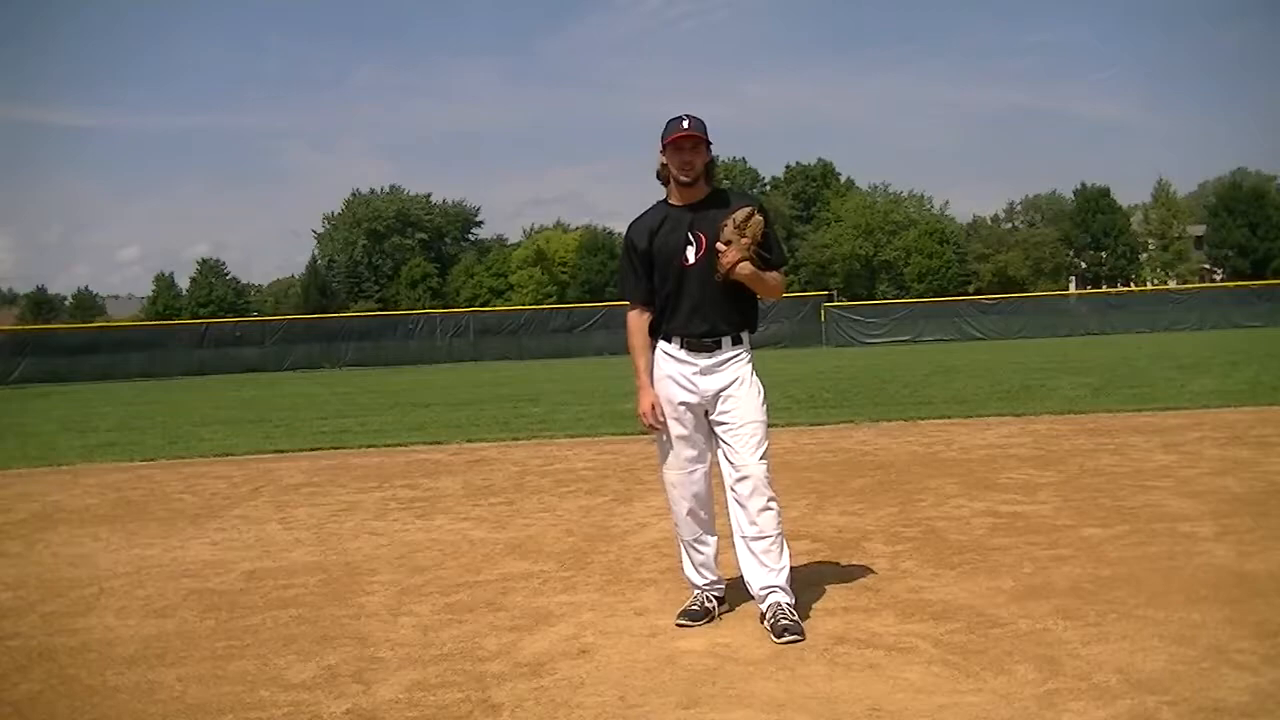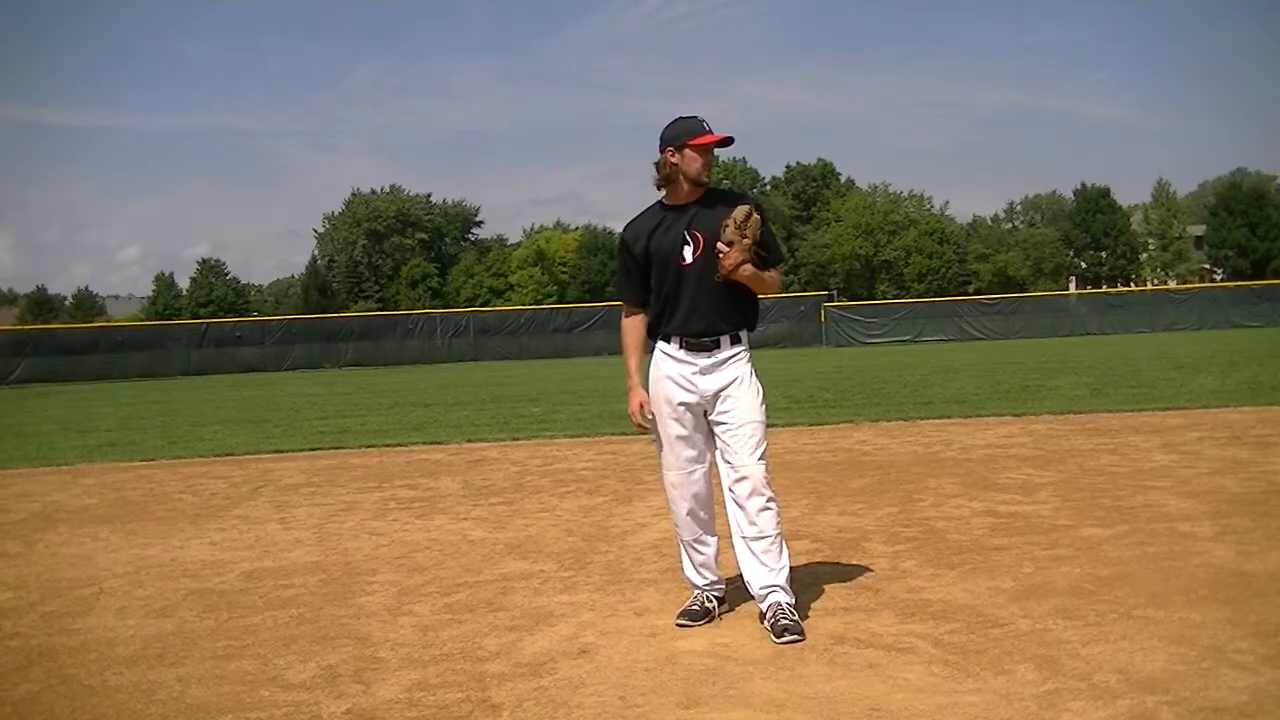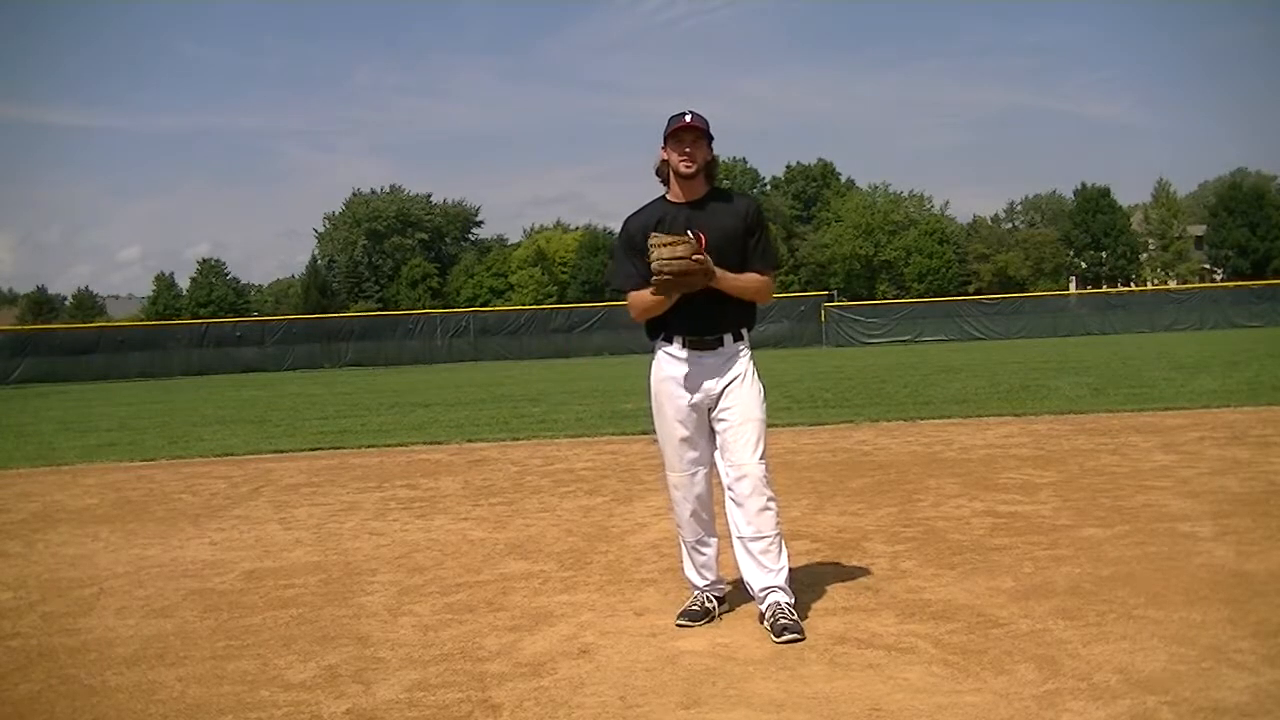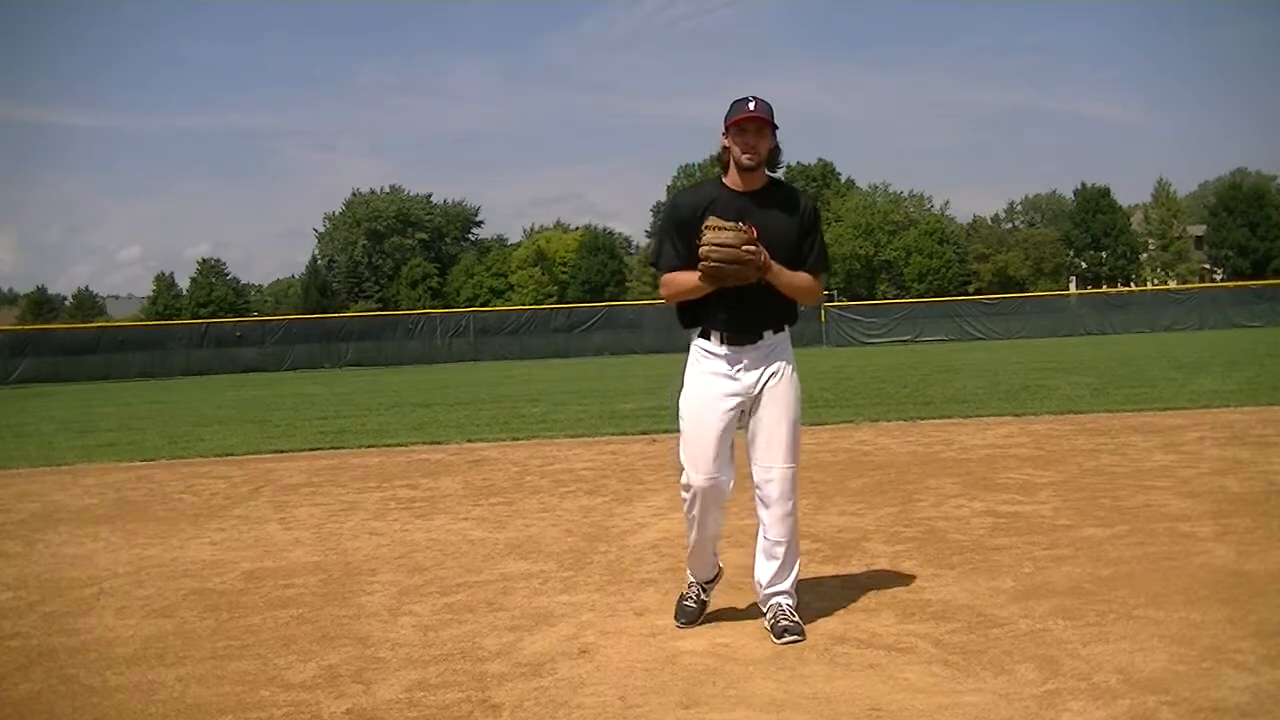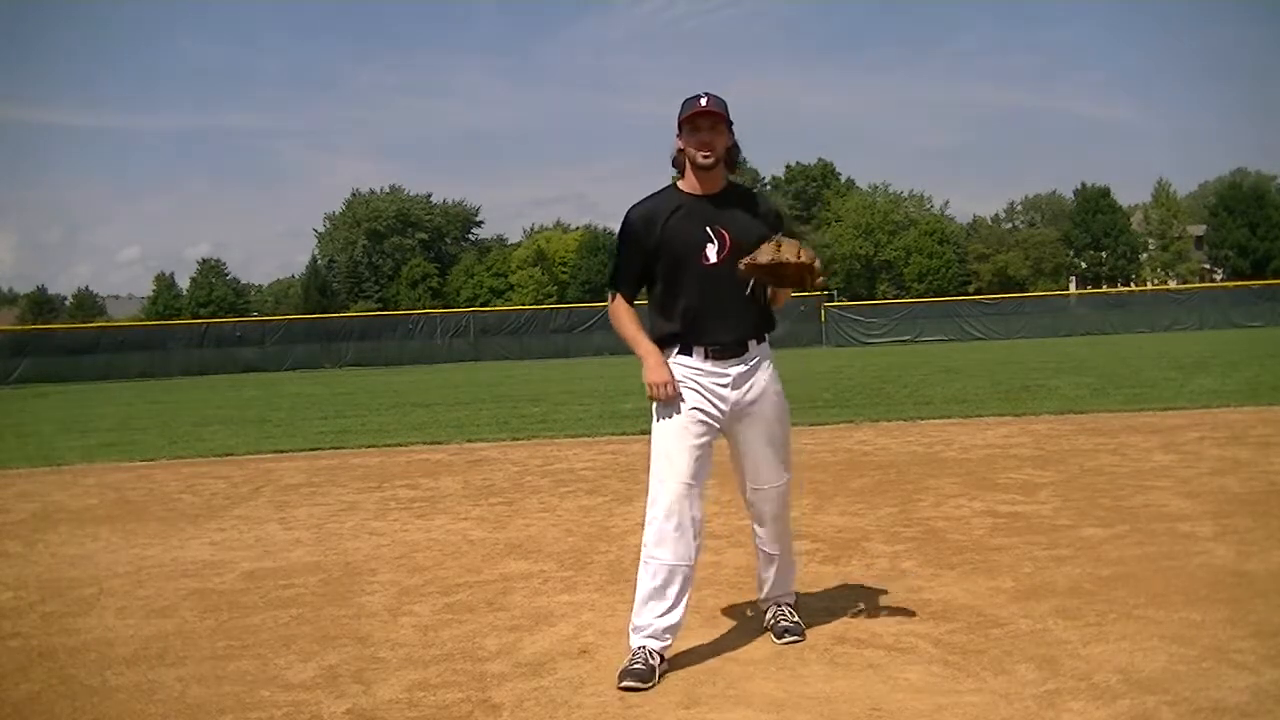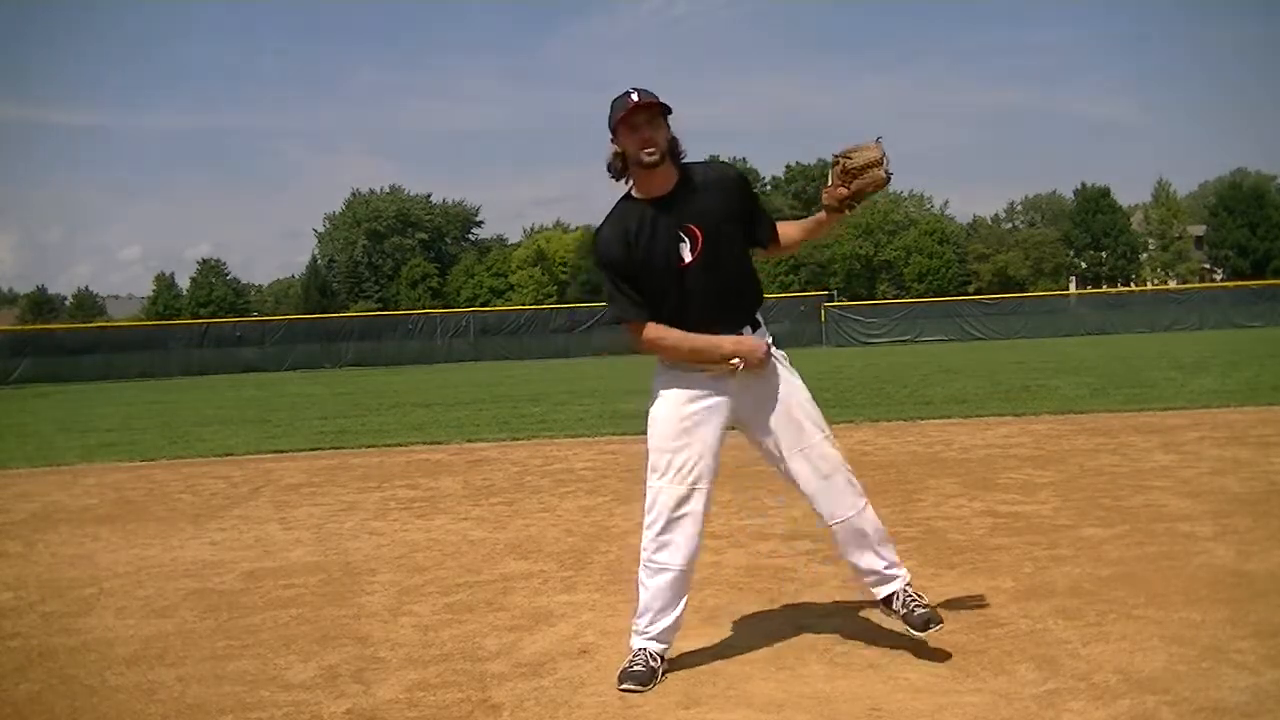
dt=0.7s
person 1, frame 1
left shoulder: (743, 209)
right shoulder: (645, 228)
left elbow: (777, 286)
right elbow: (639, 311)
left wrist: (747, 271)
right wrist: (644, 385)
left hip: (733, 362)
right hip: (674, 365)
left knee: (751, 478)
right knee: (685, 483)
left ankle: (774, 596)
right ankle: (706, 587)
person 1, frame 2
left shoulder: (739, 209)
right shoulder: (641, 230)
left elbow: (773, 282)
right elbow: (634, 312)
left wrist: (744, 271)
right wrist: (635, 383)
left hip: (731, 360)
right hip: (672, 365)
left knee: (749, 477)
right knee: (684, 483)
left ankle: (775, 595)
right ankle: (706, 588)
person 1, frame 3
left shoulder: (742, 210)
right shoulder: (641, 224)
left elbow: (765, 288)
right elbow: (638, 308)
left wrist: (716, 276)
right wrist: (672, 289)
left hip: (732, 358)
right hip: (673, 363)
left knee: (748, 477)
right knee: (685, 484)
left ankle: (774, 595)
right ankle: (707, 588)
person 1, frame 4
left shoulder: (798, 207)
right shoulder: (690, 204)
left elbow: (813, 291)
right elbow: (669, 287)
left wrist: (768, 269)
left hip: (773, 354)
right hip: (711, 356)
left knee: (777, 481)
right knee: (702, 477)
left ankle: (778, 596)
right ankle: (701, 574)
person 1, frame 5
left shoulder: (760, 211)
right shoulder: (649, 215)
left elbow: (781, 297)
right elbow: (619, 300)
left wrist: (786, 278)
right wrist: (650, 356)
left hip: (754, 368)
right hip: (686, 376)
left knee: (770, 496)
right knee: (671, 502)
left ankle: (778, 601)
right ankle: (649, 643)
person 1, frame 6
left shoulder: (723, 184)
right shoulder: (615, 235)
left elbow: (772, 241)
right elbow: (641, 332)
left wrist: (832, 215)
right wrist: (729, 348)
left hip: (759, 357)
right hip: (686, 374)
left knee: (826, 476)
right knee: (671, 509)
left ankle: (894, 587)
right ankle: (648, 644)
